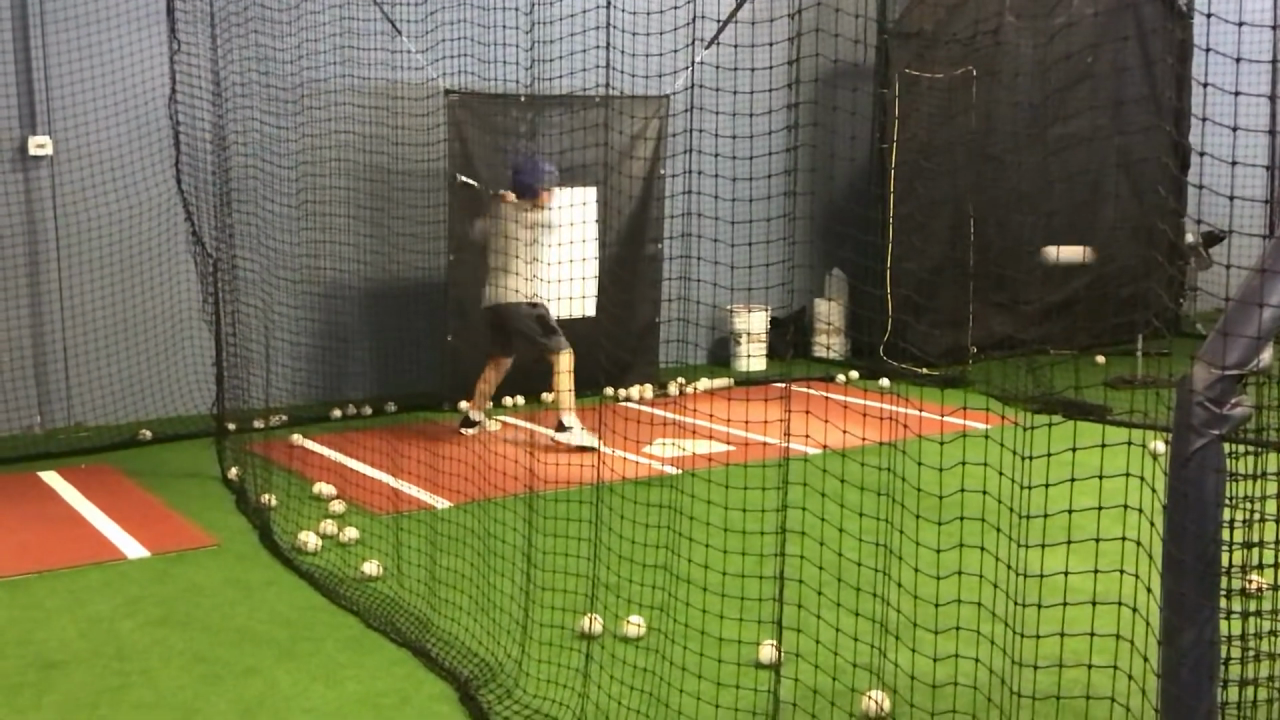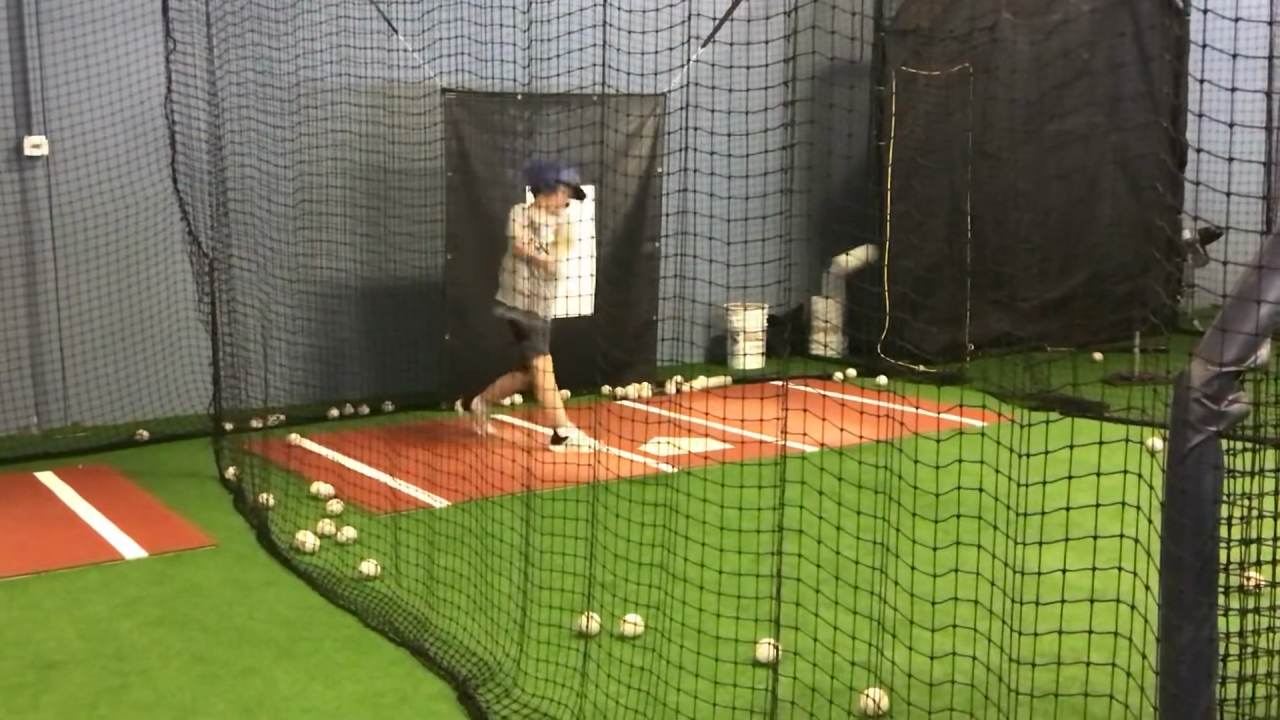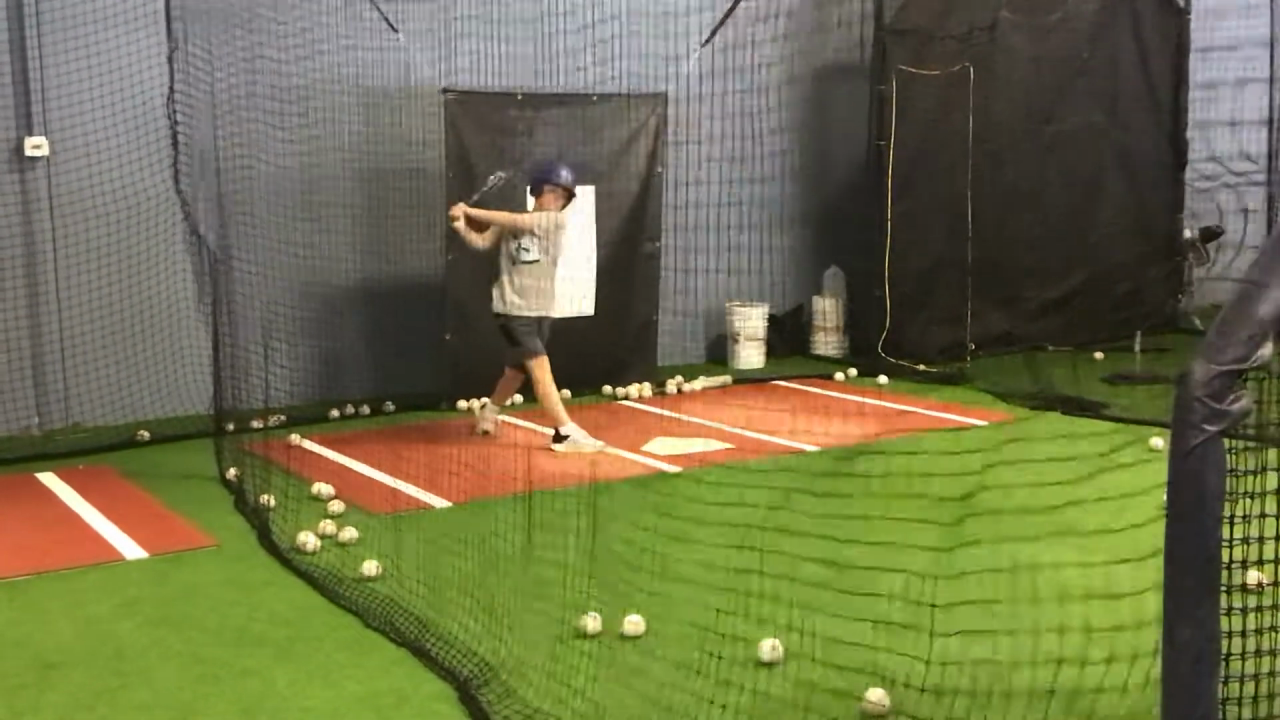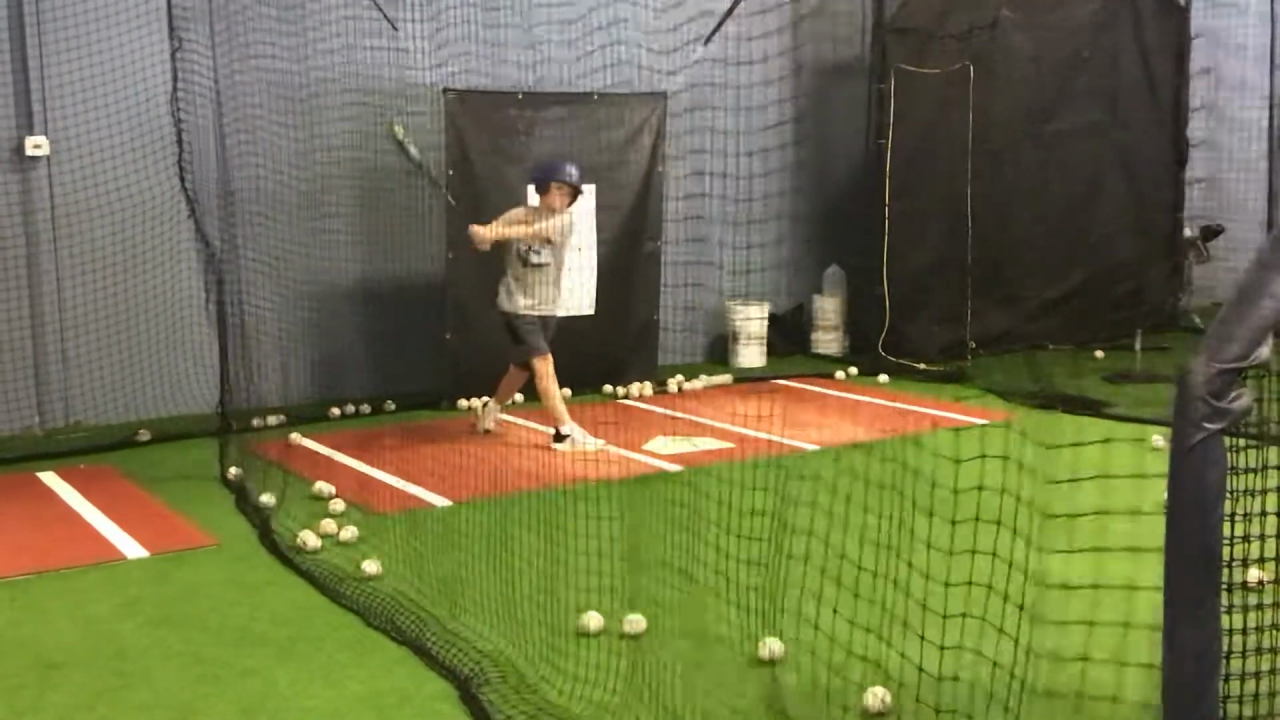
dt=0.4s
person 1, frame 1
left shoulder: (498, 211)
right shoulder: (539, 217)
left elbow: (481, 234)
right wrist: (514, 200)
left hip: (493, 300)
right hip: (520, 300)
left knee: (500, 359)
right knee: (562, 353)
left ankle: (473, 417)
right ankle: (567, 425)
person 1, frame 2
left shoulder: (562, 221)
right shoulder: (520, 212)
left elbow: (563, 246)
right elbow: (519, 244)
left wrist: (553, 262)
right wrist: (541, 257)
left hip: (540, 307)
right hip: (514, 303)
left knee: (526, 374)
right knee: (542, 363)
left ankle: (481, 404)
right ankle: (563, 431)
person 1, frame 3
left shoulder: (556, 221)
right shoulder: (508, 223)
left elbow: (515, 221)
right elbow: (481, 242)
left wrist: (471, 210)
right wrist: (461, 225)
left hip: (540, 309)
right hip: (511, 307)
left knee: (518, 369)
right knee: (539, 364)
left ankle: (488, 412)
right ankle: (565, 431)
person 1, frame 4
left shoulder: (564, 222)
right shoulder: (518, 214)
left elbow: (533, 232)
right elbow: (485, 239)
left wrist: (493, 232)
right wrist: (479, 235)
left hip: (546, 307)
right hip: (517, 305)
left knee: (523, 366)
right knee: (543, 362)
left ankle: (490, 411)
right ankle: (566, 431)
